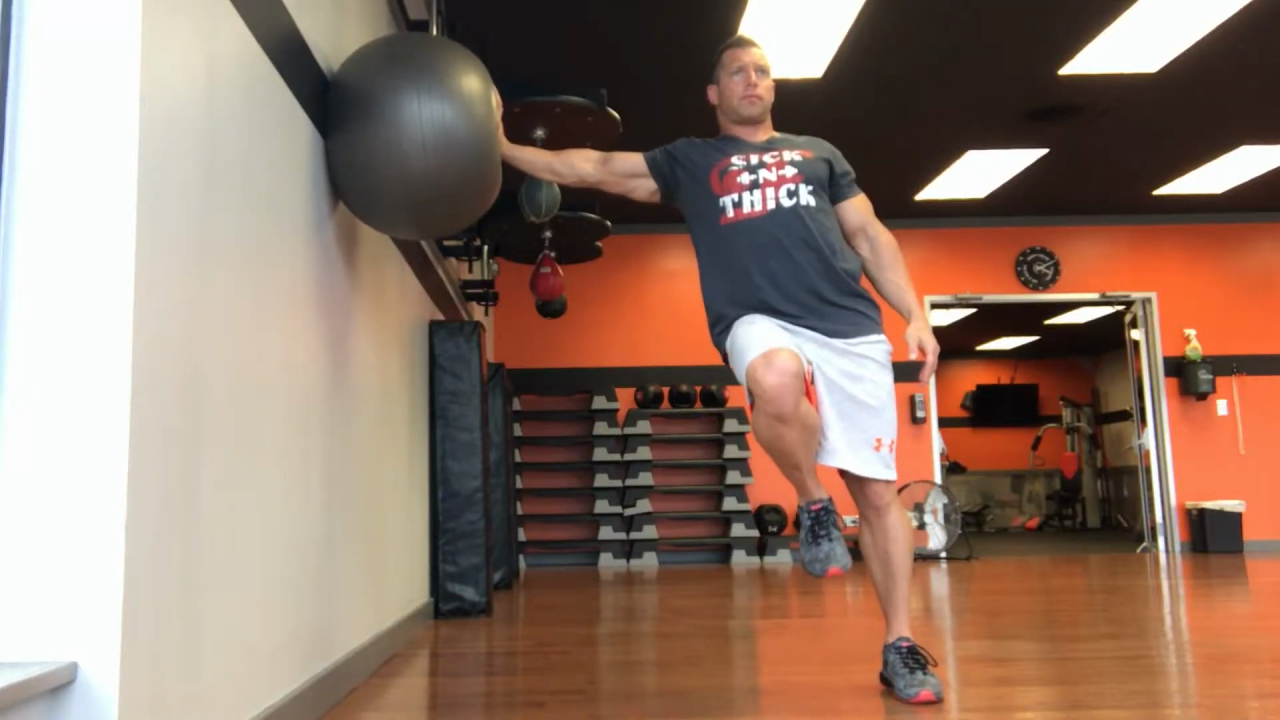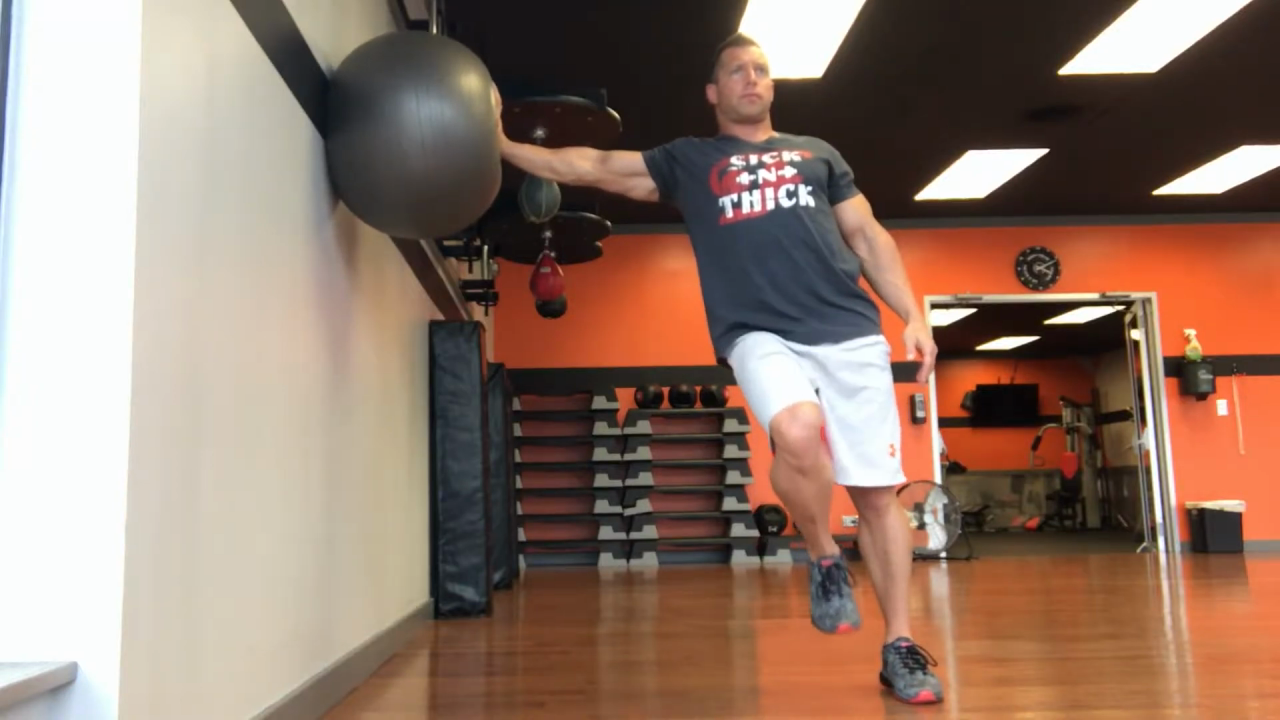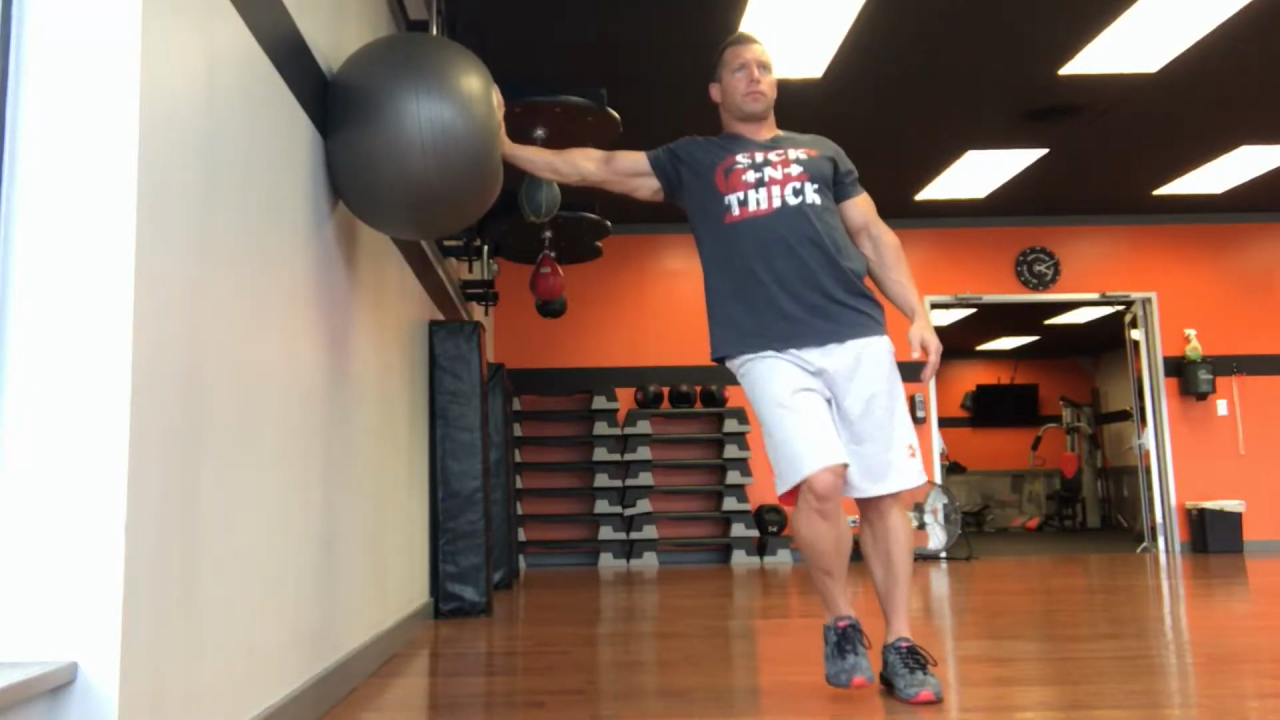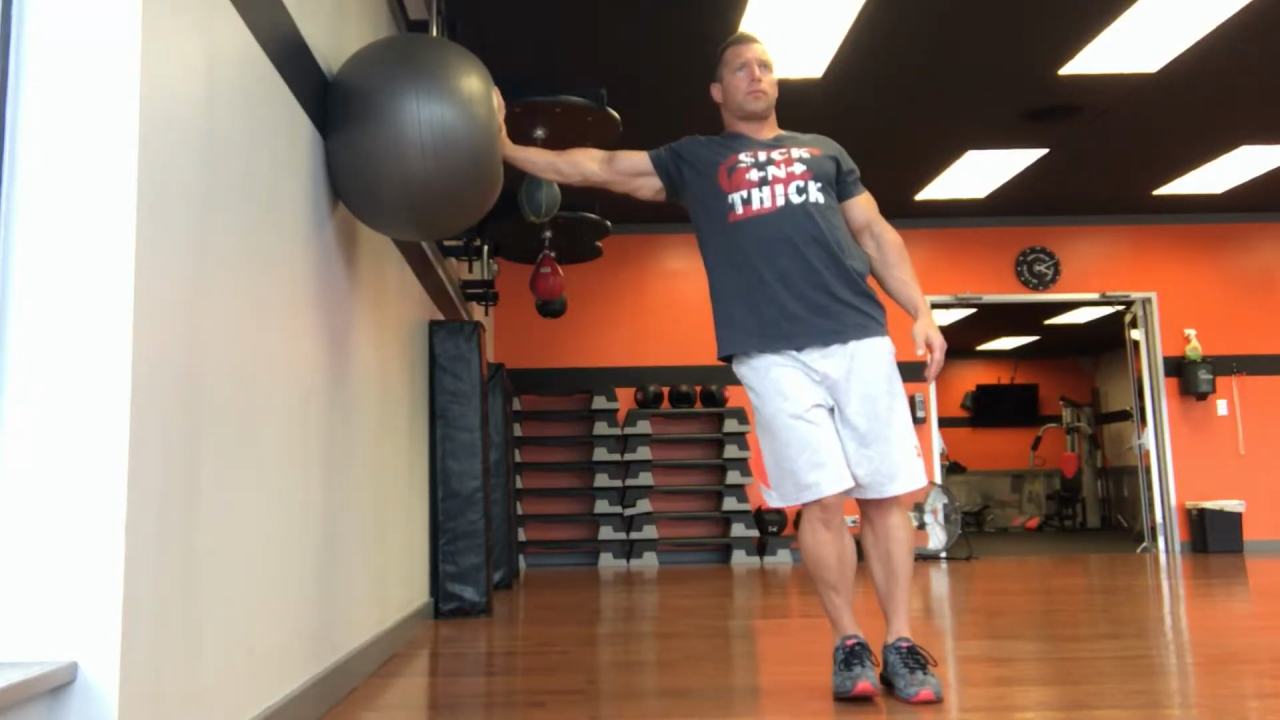
dt=0.4s
person 1, frame 1
left shoulder: (818, 152)
right shoulder: (689, 161)
left elbow: (869, 236)
right elbow: (594, 168)
left wrist: (915, 315)
right wrist: (503, 147)
left hip: (853, 330)
right hip: (762, 326)
left knee: (877, 490)
right knee: (776, 377)
left ankle: (899, 646)
right ankle: (813, 506)
person 1, frame 2
left shoulder: (818, 153)
right shoulder: (687, 161)
left elbow: (868, 238)
right elbow: (593, 166)
left wrist: (913, 316)
right wrist: (502, 145)
left hip: (852, 334)
right hip: (762, 336)
left knee: (878, 492)
right knee: (798, 435)
left ankle: (899, 646)
right ankle: (824, 560)
person 1, frame 3
left shoulder: (823, 151)
right shoulder: (693, 160)
left elbow: (873, 235)
right elbow: (598, 167)
left wrist: (917, 315)
right wrist: (505, 147)
left hip: (858, 338)
right hip: (769, 348)
left knee: (884, 493)
right knee: (820, 484)
left ankle: (900, 646)
right ankle: (841, 624)
person 1, frame 4
left shoulder: (824, 150)
right shoulder: (695, 159)
left elbow: (875, 235)
right elbow: (601, 168)
left wrist: (921, 313)
right wrist: (506, 149)
left hip: (860, 339)
right hip: (772, 352)
left knee: (885, 495)
right knee: (824, 500)
left ankle: (901, 646)
right ankle: (849, 644)
